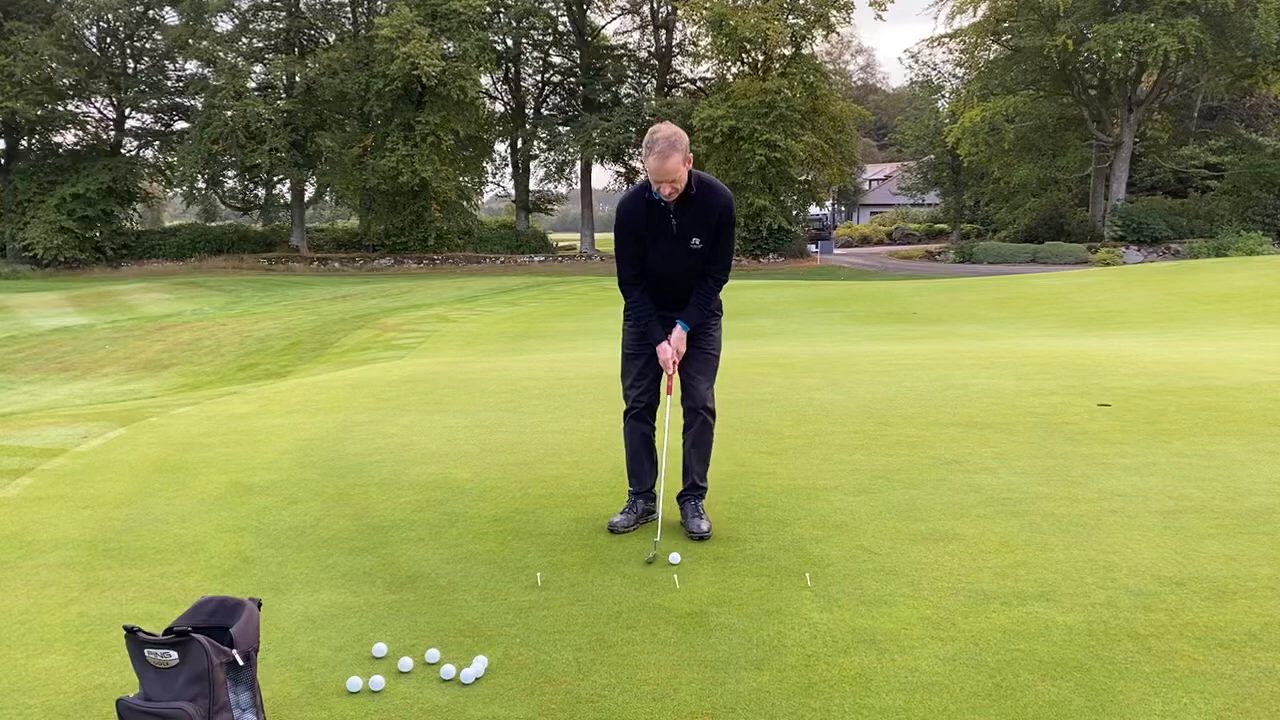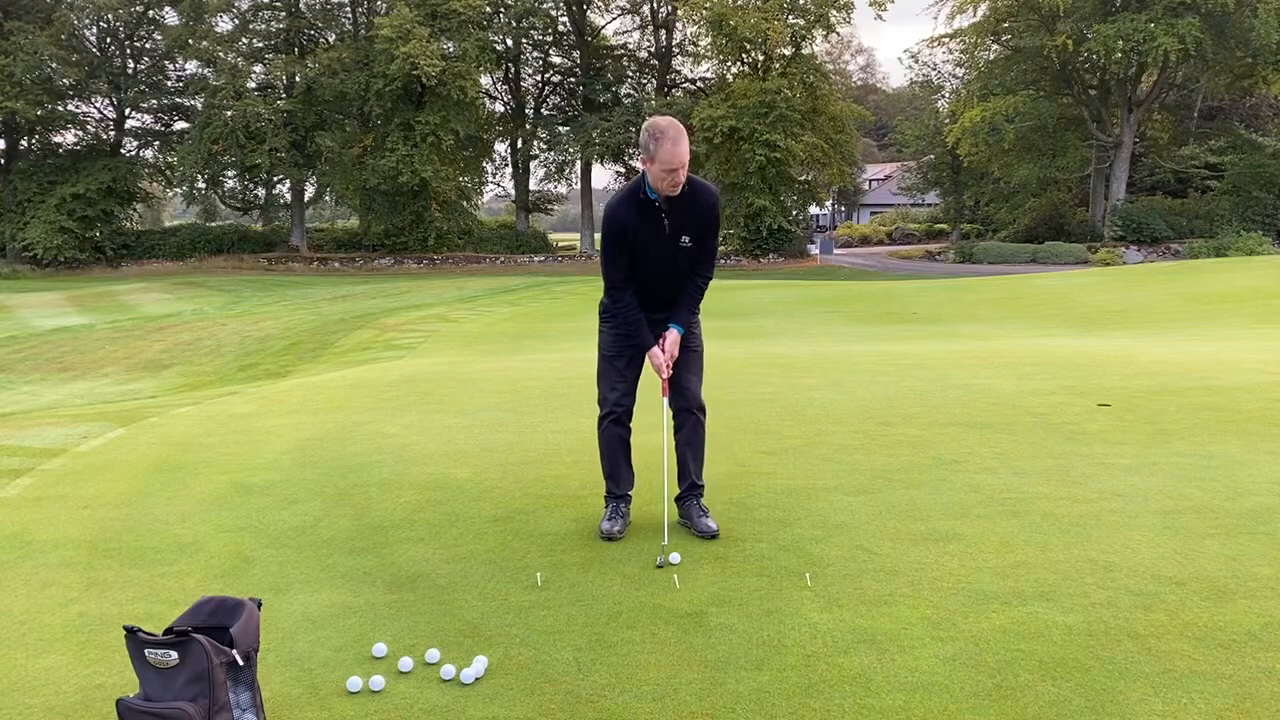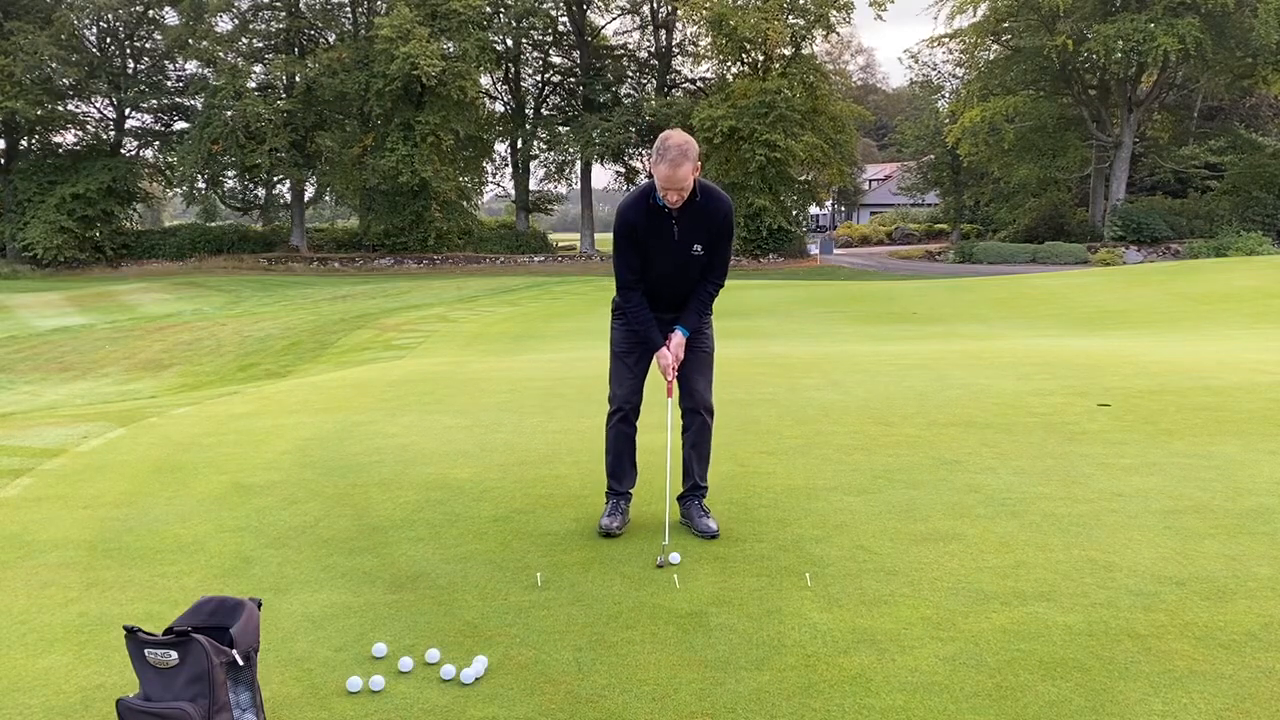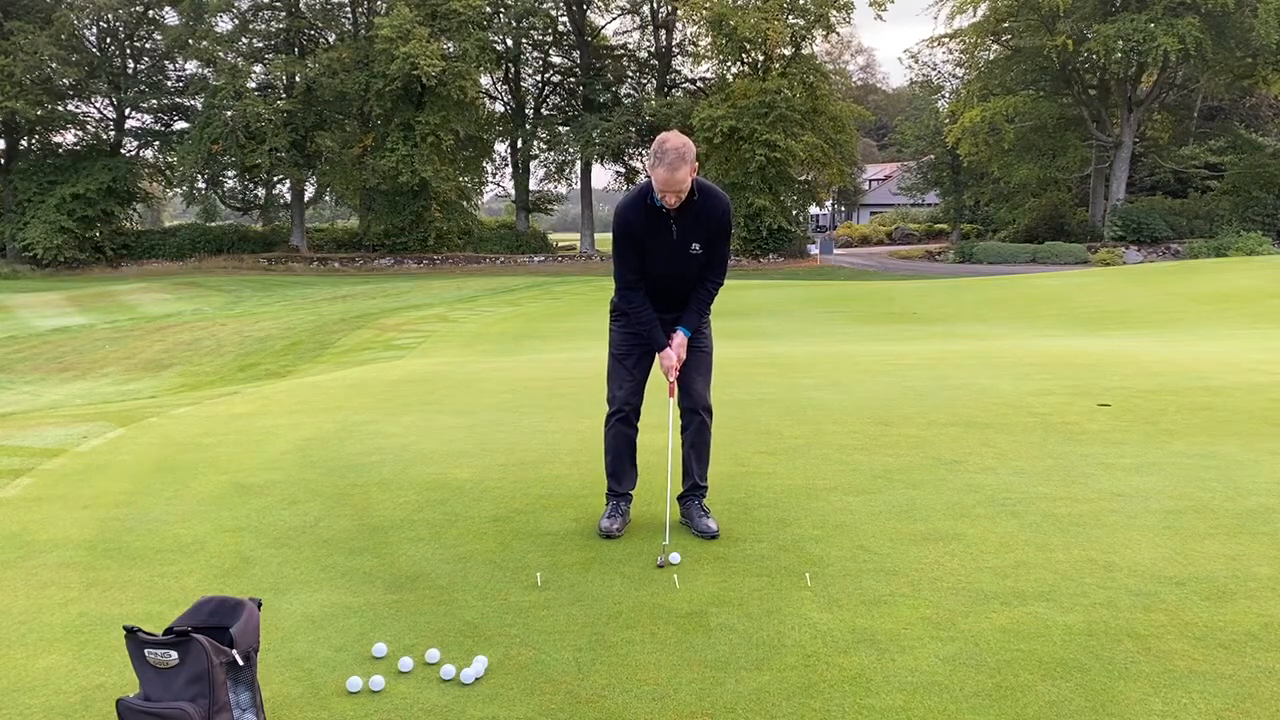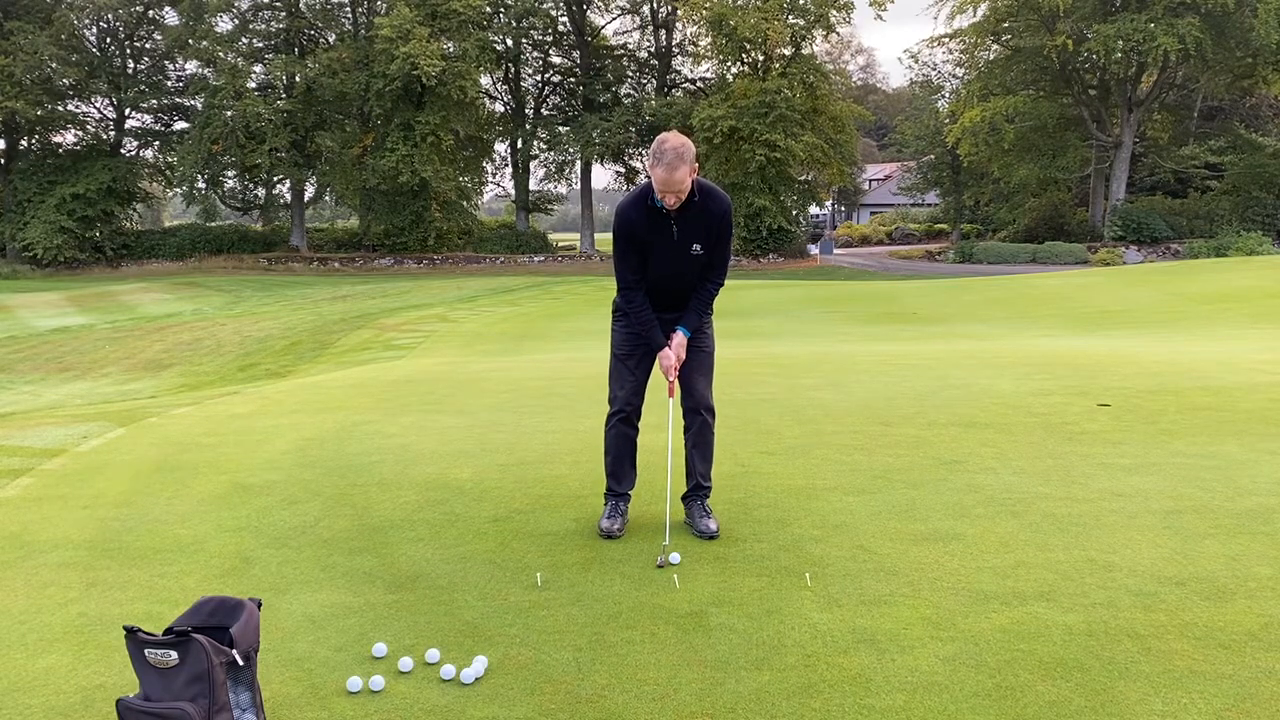
dt=1s
person 1, frame 1
left shoulder: (718, 199)
right shoulder: (631, 207)
left elbow: (717, 272)
right elbow: (630, 281)
left wrist: (684, 327)
right wrist: (657, 338)
left hip: (699, 317)
right hip: (645, 317)
left knee: (699, 406)
right knee: (638, 406)
left ankle: (693, 500)
right ankle: (641, 498)
person 1, frame 2
left shoulder: (704, 199)
right shoulder: (620, 210)
left elbow: (702, 271)
right elbow: (618, 287)
left wrist: (676, 328)
right wrist: (647, 344)
left hip: (681, 316)
right hip: (624, 319)
left knee: (690, 406)
right knee: (615, 408)
left ankle: (691, 501)
right ankle: (617, 501)
person 1, frame 3
left shoulder: (718, 207)
right shoulder: (631, 210)
left elbow: (714, 277)
right elbow: (629, 286)
left wrist: (682, 330)
right wrist: (656, 344)
left hip: (691, 318)
right hip: (636, 317)
left knee: (698, 406)
right knee: (623, 405)
left ankle: (693, 501)
right ankle: (618, 499)
person 1, frame 4
left shoulder: (716, 205)
right shoulder: (629, 210)
left elbow: (713, 275)
right elbow: (629, 286)
left wrist: (683, 331)
right wrist: (660, 344)
left hip: (690, 317)
right hip: (635, 317)
left knee: (697, 407)
right knee: (622, 406)
left ankle: (693, 500)
right ankle: (618, 500)
person 1, frame 5
left shoulder: (717, 206)
right shoulder: (630, 211)
left elbow: (714, 276)
right elbow: (630, 286)
left wrist: (683, 331)
right wrist: (659, 344)
left hip: (692, 317)
right hip: (636, 317)
left knee: (699, 407)
right knee: (623, 407)
left ankle: (697, 500)
right ankle: (617, 499)
